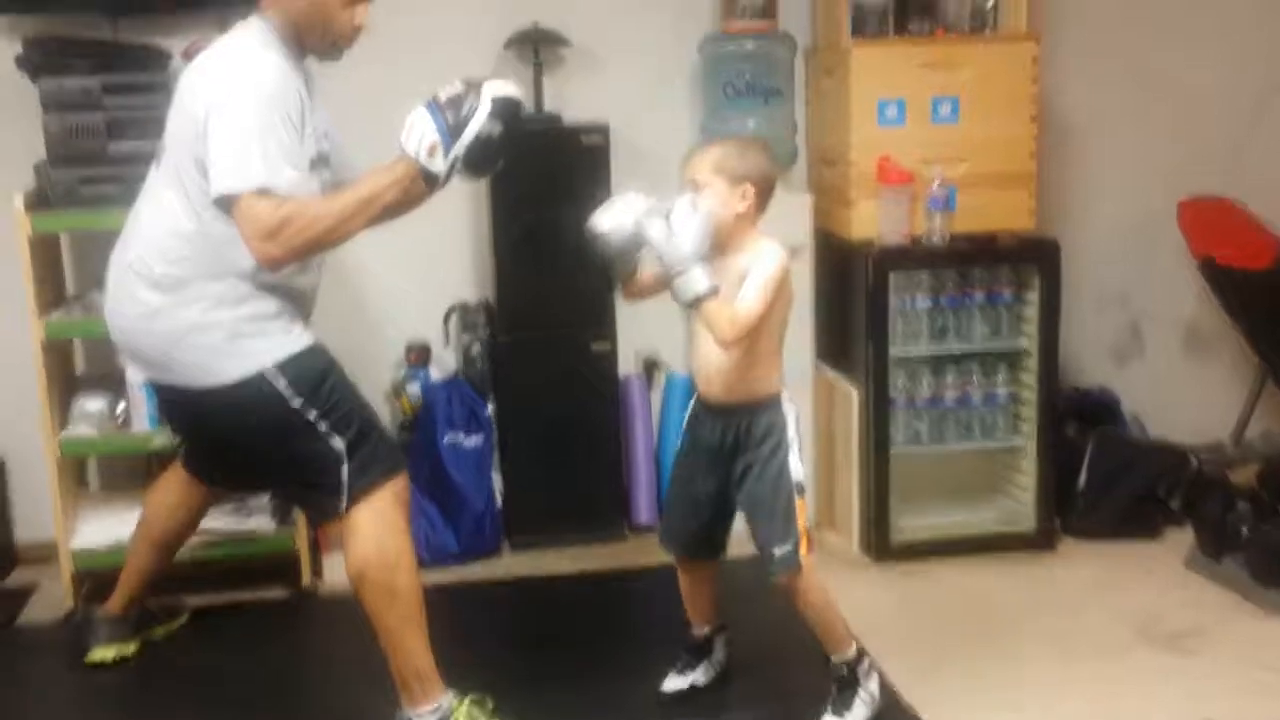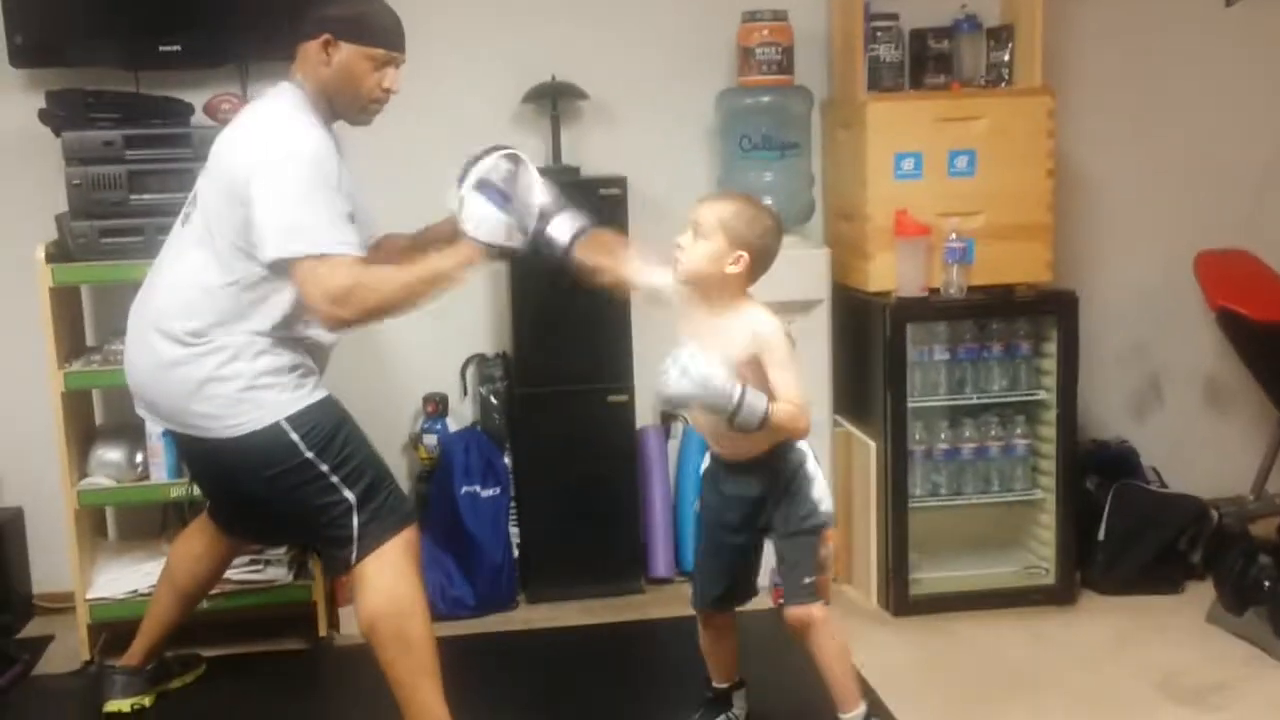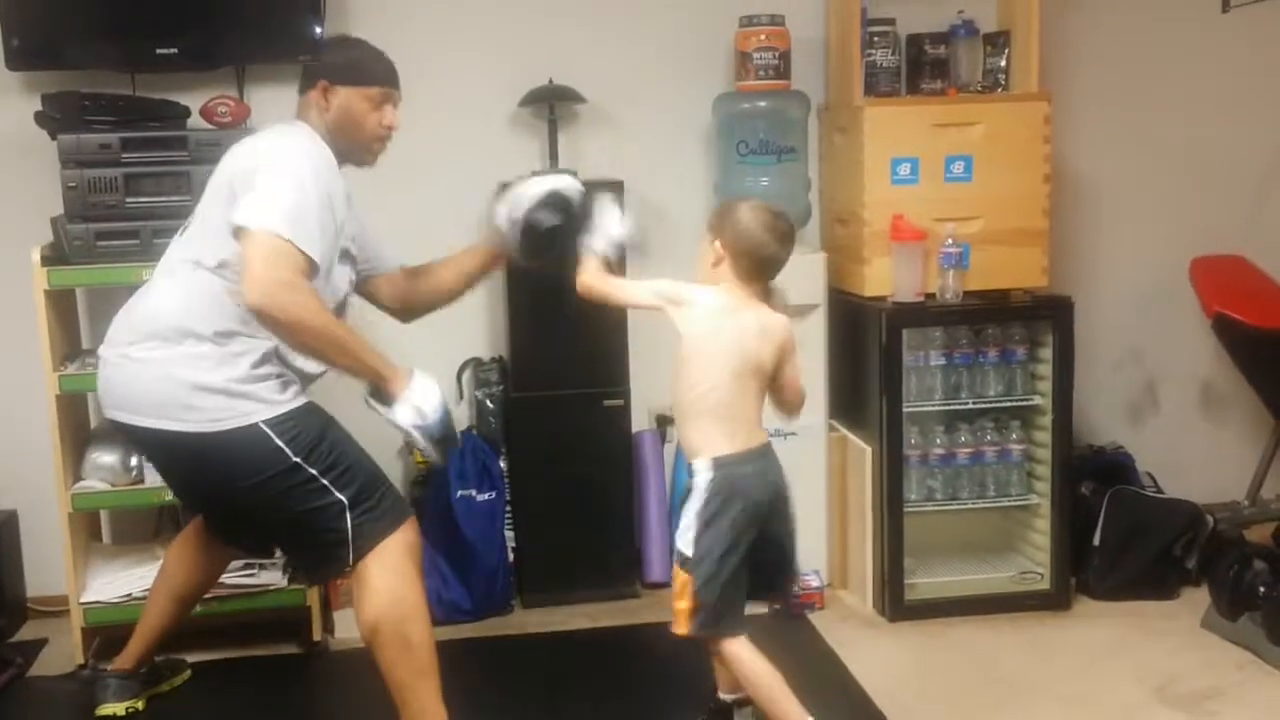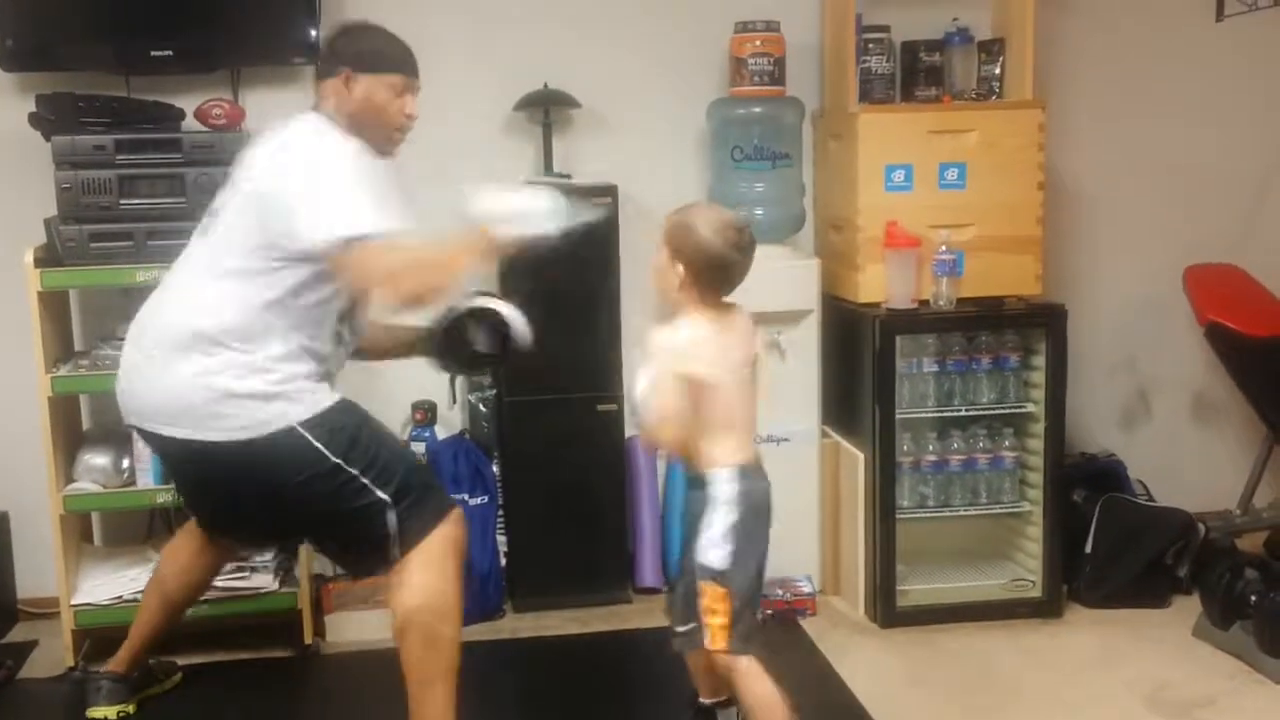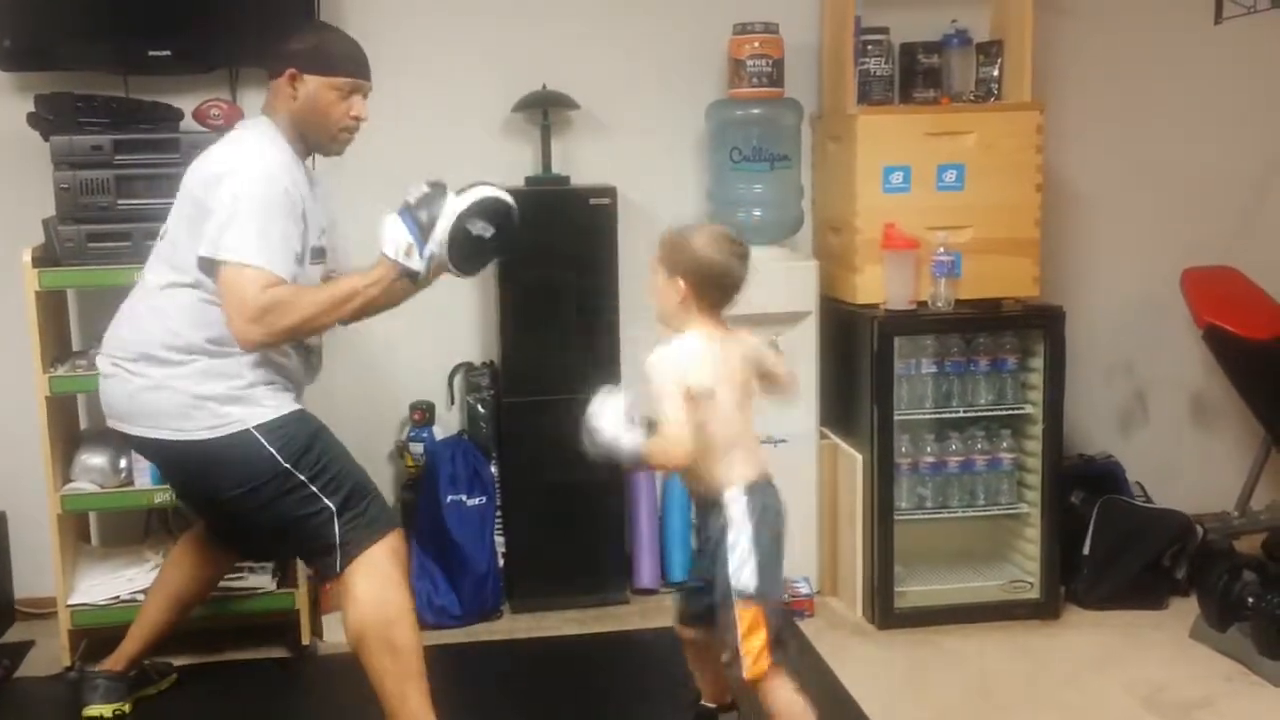
dt=1s
person 1, frame 1
left shoulder: (273, 68)
right shoulder: (254, 71)
left elbow: (344, 196)
right elbow: (273, 235)
left wrist: (436, 157)
right wrist: (417, 164)
left hip: (171, 311)
right hip: (210, 324)
left knee: (209, 465)
right knee: (376, 484)
left ankle: (117, 616)
person 1, frame 2
left shoulder: (297, 131)
right shoulder: (290, 141)
left elbow: (358, 262)
right elbow: (341, 299)
left wrist: (457, 225)
right wrist: (475, 243)
left hip: (185, 365)
right hip: (228, 378)
left knee: (238, 516)
right knee: (386, 538)
person 1, frame 3
left shoulder: (309, 172)
right shoulder: (297, 160)
left elbow: (401, 296)
right elbow: (269, 292)
left wrist: (498, 243)
right wrist: (391, 379)
left hip: (142, 380)
right hip: (210, 391)
left knee: (228, 519)
right knee: (388, 541)
person 1, frame 4
left shoulder: (309, 156)
right shoulder: (331, 160)
left elbow: (331, 321)
right elbow: (397, 283)
left wrist: (429, 342)
right wrist: (490, 235)
left hip: (162, 384)
right hip: (234, 395)
left knee: (224, 523)
right knee: (434, 534)
person 1, frame 5
left shoulder: (284, 169)
right shoulder: (254, 167)
left elbow: (326, 301)
right elbow: (257, 320)
left wrist: (435, 256)
right wrist: (389, 264)
left hip: (159, 391)
right hip: (204, 399)
left knee: (232, 527)
right knee: (371, 545)
person 2, frame 1
left shoulder: (768, 256)
right shoulder: (703, 248)
left elbow: (730, 331)
right elbow: (633, 289)
left wrist: (686, 264)
right wrist: (620, 252)
left hip: (760, 424)
right hip: (707, 418)
left knee: (789, 566)
right knee: (688, 547)
left ankle: (855, 672)
right ankle: (706, 646)
person 2, frame 2
left shoulder: (763, 328)
right shoulder: (683, 291)
left elbow: (797, 422)
right elbow: (610, 258)
left wrist: (728, 397)
right wrist: (553, 215)
left hip: (783, 476)
right hip: (725, 475)
left knee: (805, 612)
right knee: (711, 606)
person 2, frame 3
left shoulder: (687, 299)
right shoulder: (778, 327)
left elbow: (591, 285)
right elbow: (792, 401)
left wrist: (598, 242)
left hip: (717, 482)
right hip: (759, 471)
left knee: (718, 629)
right knee: (719, 609)
person 2, frame 4
left shoulder: (671, 344)
right shoulder: (737, 322)
left elbow: (667, 438)
left wrist: (652, 390)
left hip: (725, 494)
right hip: (740, 483)
left knee: (727, 647)
right knee: (688, 621)
person 2, frame 5
left shoulder: (670, 361)
right shoulder: (741, 344)
left elbow: (678, 454)
right elbow: (784, 379)
left wrist: (624, 440)
left hip: (738, 514)
right hip: (749, 503)
left knee: (758, 669)
right knee: (694, 629)
